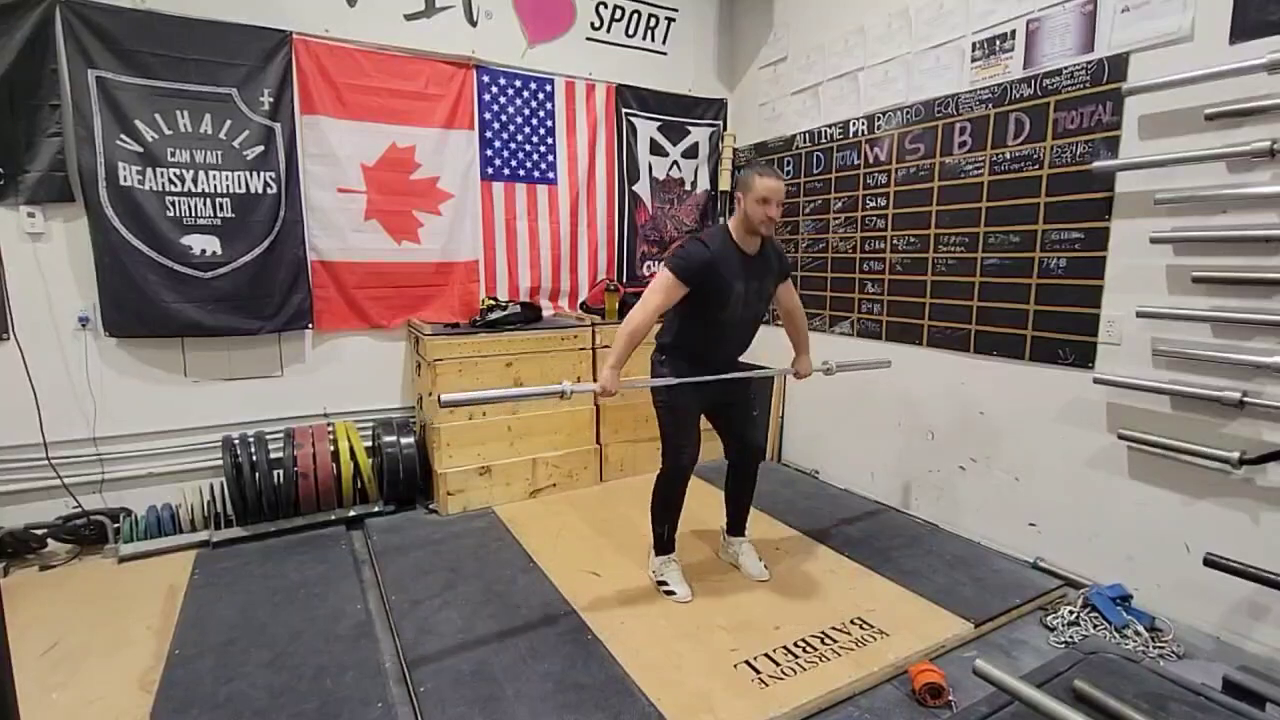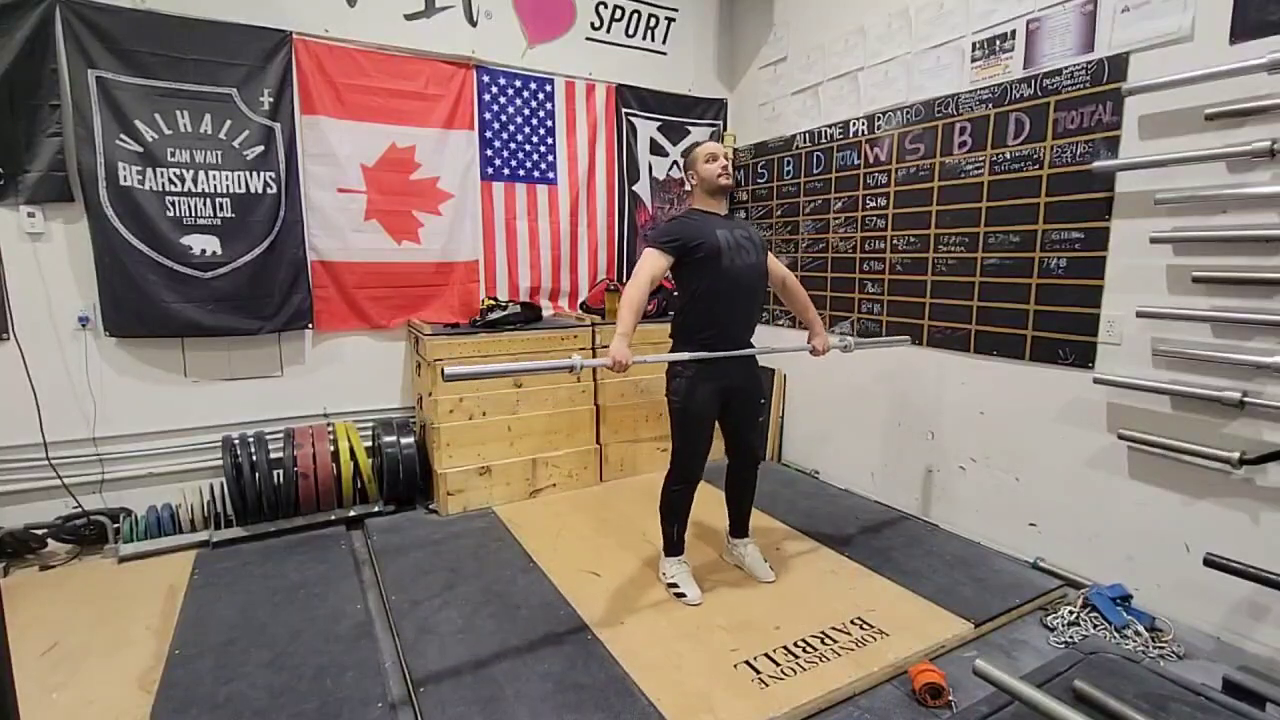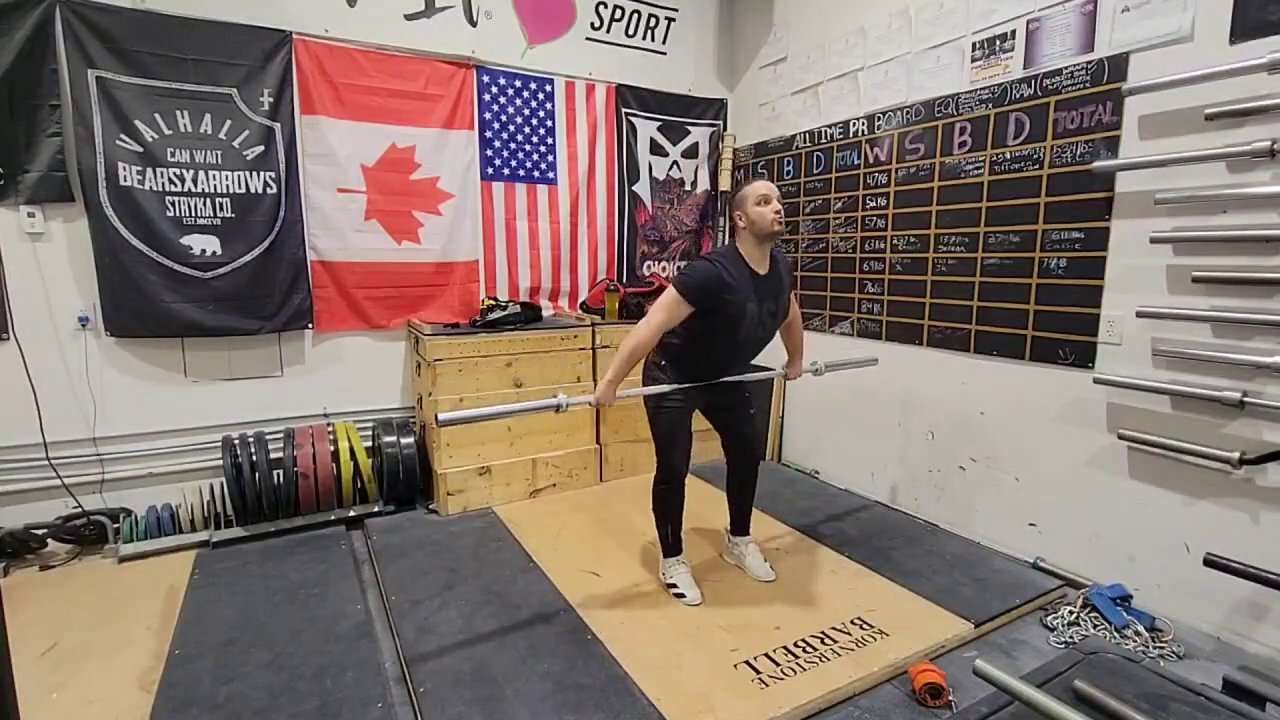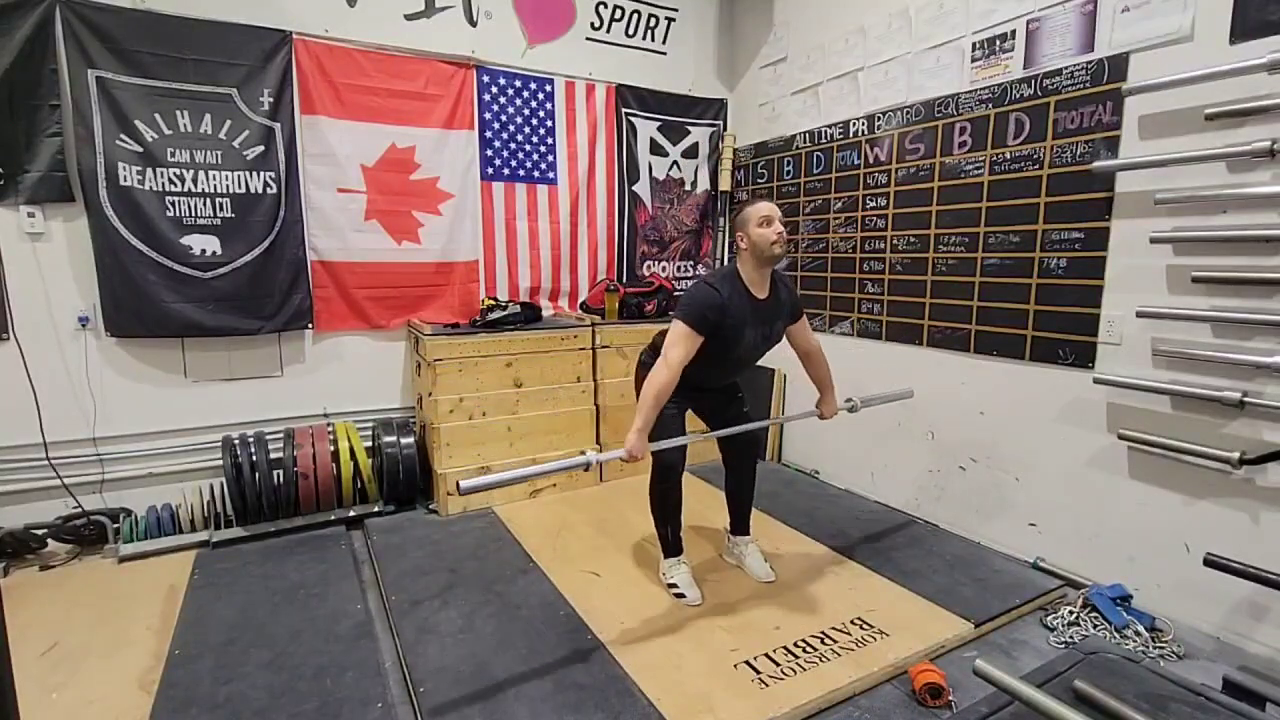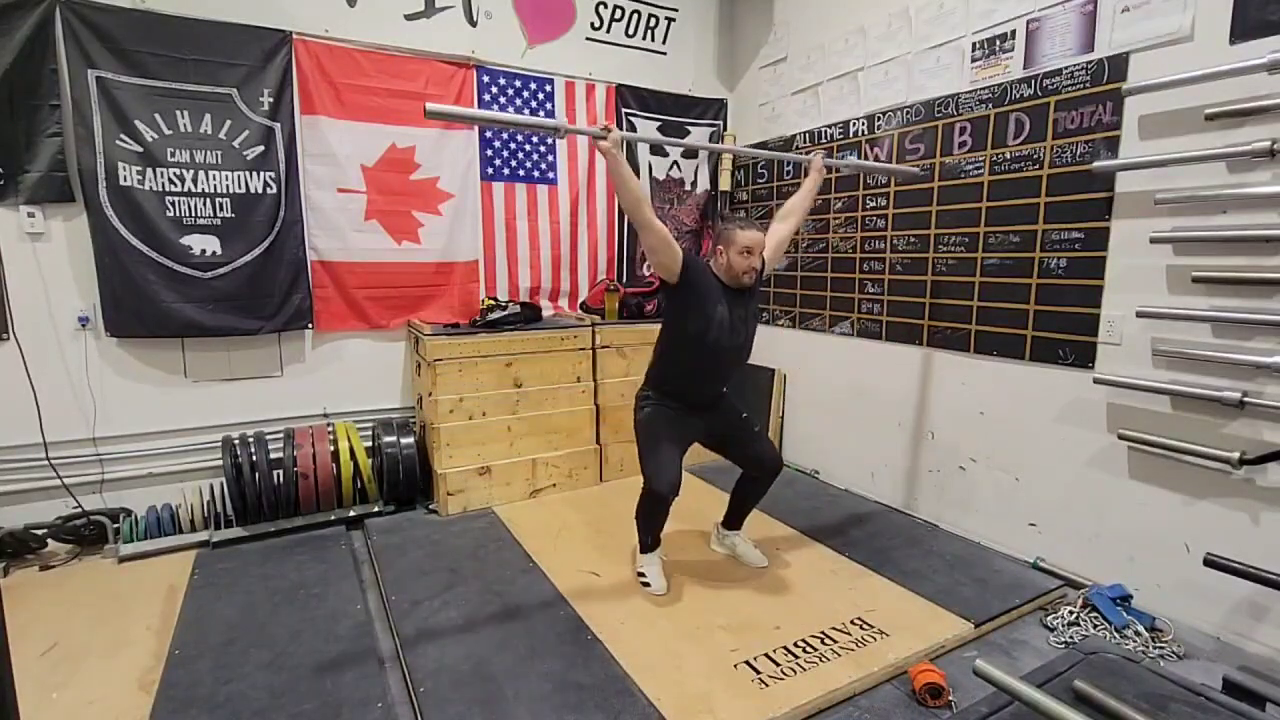
dt=1s
person 1, frame 1
left shoulder: (775, 257)
right shoulder: (703, 253)
left elbow: (791, 306)
right elbow: (648, 307)
left wrist: (803, 354)
right wrist: (612, 368)
left hip: (727, 373)
right hip: (679, 372)
left knee: (749, 452)
right knee: (681, 462)
left ankle: (734, 540)
right ankle: (663, 558)
person 1, frame 2
left shoulder: (748, 231)
right shoulder: (680, 228)
left elbow: (783, 280)
right elbow: (641, 280)
left wrist: (816, 327)
right wrist: (622, 339)
left hip: (742, 362)
right hip: (696, 368)
left knee: (747, 456)
right knee: (687, 466)
left ankle: (738, 541)
right ankle: (673, 559)
person 1, frame 3
left shoulder: (781, 268)
right shoulder: (712, 272)
left elbow: (790, 316)
right elbow: (653, 325)
left wrist: (796, 361)
right wrist: (610, 382)
left hip: (725, 376)
right hip: (674, 375)
left knee: (748, 451)
right knee: (674, 466)
left ankle: (739, 541)
right ankle: (672, 561)
person 1, frame 4
left shoulder: (783, 294)
right shoulder: (711, 295)
left elbow: (808, 347)
right elbow: (671, 362)
left wrist: (828, 395)
right wrist: (639, 432)
left hip: (718, 381)
right hip: (667, 378)
left knee: (745, 449)
right knee: (670, 462)
left ankle: (738, 540)
right ankle: (673, 560)
person 1, frame 5
left shoulder: (751, 278)
right shoulder: (687, 276)
left elbow: (785, 223)
right elbow: (645, 221)
left wrist: (814, 175)
right wrist: (613, 157)
left hip: (714, 404)
right hip: (664, 407)
left knee: (766, 461)
right knee: (662, 485)
left ankle: (728, 533)
right ankle: (647, 554)
